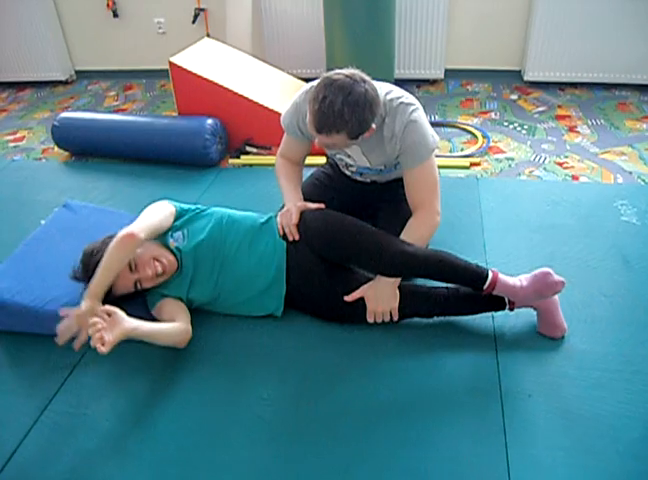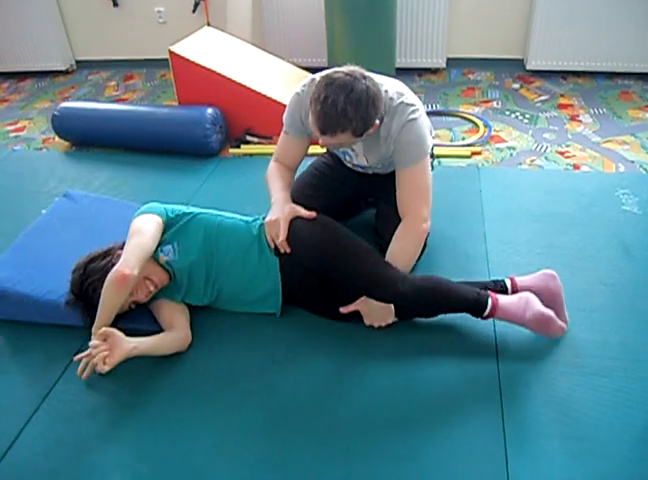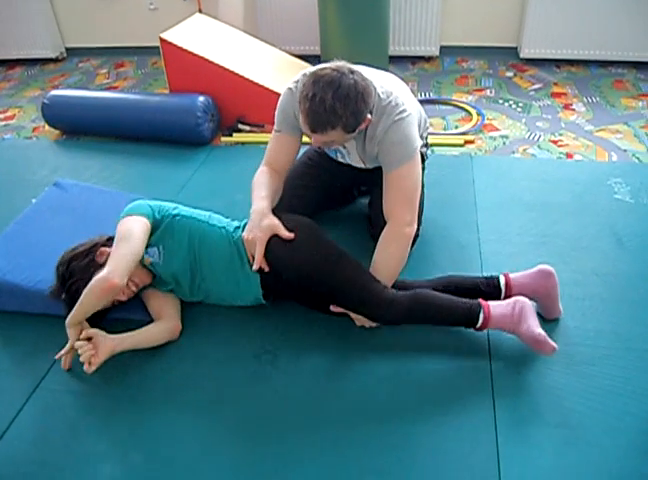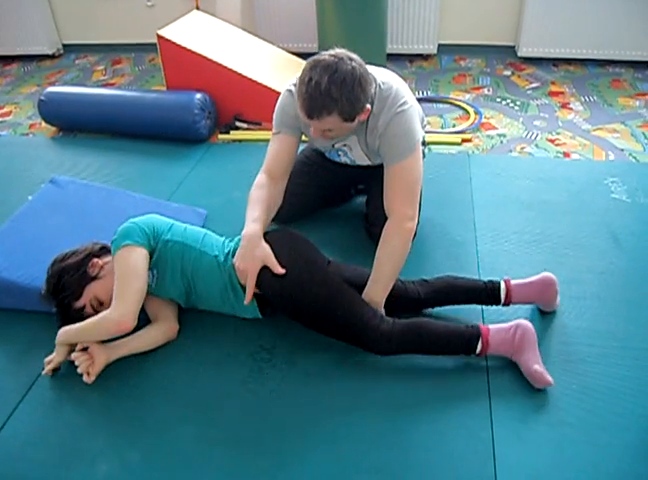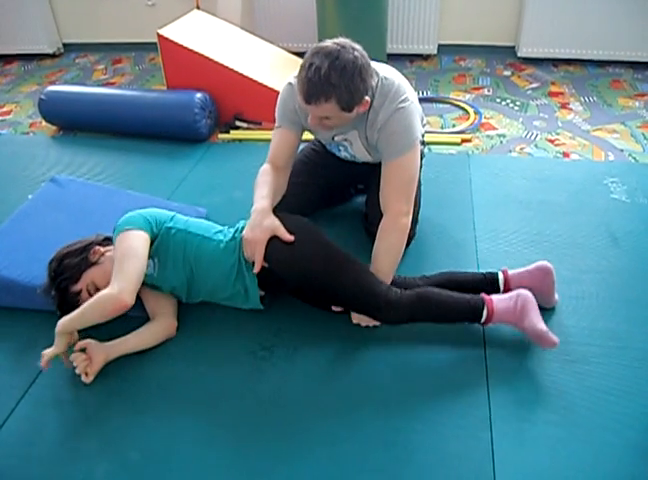
dt=0.4s
person 1, frame 1
left shoulder: (167, 213)
right shoulder: (162, 295)
left elbow: (128, 235)
right elbow: (180, 333)
left wrist: (87, 302)
right wrist: (124, 326)
left hip: (297, 241)
right hip: (298, 294)
left knee: (401, 258)
right knee: (413, 303)
left ankle: (510, 285)
right ankle: (518, 303)
person 1, frame 2
left shoulder: (151, 217)
right shoulder: (164, 295)
left elbow: (123, 272)
right elbow: (180, 336)
left wrist: (99, 329)
right wrist: (125, 346)
left hip: (291, 245)
right hip: (291, 292)
left knee: (397, 290)
right knee: (411, 309)
left ankle: (509, 302)
right ankle: (525, 287)
person 1, frame 3
left shoulder: (136, 215)
right shoulder: (152, 283)
left elbow: (109, 277)
right elbow: (169, 326)
left wrist: (75, 321)
right wrist: (109, 342)
left hip: (278, 249)
right hip: (276, 287)
left knee: (385, 306)
right knee: (400, 293)
left ankle: (503, 312)
right ankle: (519, 284)
person 1, frame 4
left shoulder: (130, 235)
right shoulder: (145, 281)
left elbow: (122, 319)
right elbow: (167, 326)
left wrist: (67, 335)
right wrist: (105, 352)
left hip: (272, 264)
right hip: (270, 286)
left knee: (380, 333)
right knee: (407, 297)
left ankle: (503, 338)
right ankle: (518, 289)
person 1, frame 5
left shoulder: (133, 225)
right shoulder: (148, 278)
left elbow: (119, 299)
right elbow: (166, 323)
left wrist: (67, 326)
right wrist: (104, 351)
left hip: (275, 251)
right hip: (269, 285)
left knee: (387, 302)
right knee: (402, 290)
left ankle: (508, 305)
right ankle: (512, 279)
person 2, frame 1
left shoulder: (406, 121)
right shoulder: (306, 103)
left elbow: (428, 212)
right elbow: (287, 158)
left wrist: (387, 281)
right wrist: (293, 201)
left hip: (397, 180)
right hip: (343, 174)
right knee: (286, 231)
left ankle: (376, 217)
right ankle: (360, 214)
person 2, frame 2
left shoulder: (406, 119)
right shoulder: (305, 97)
left elbow: (417, 220)
right elbow: (281, 163)
right wrist: (280, 203)
left hip: (397, 170)
right hip: (344, 163)
left knee: (402, 253)
right knee: (285, 226)
left ankle: (378, 203)
right ankle: (363, 200)
person 2, frame 3
left shoulder: (395, 118)
right shoulder: (296, 94)
left elbow: (403, 225)
right elbow: (272, 167)
right wrist: (260, 211)
left hip: (398, 154)
right hip: (336, 157)
left knee: (398, 238)
right knee: (281, 209)
left ankle: (371, 191)
right ankle: (357, 188)
person 2, frame 4
left shoulder: (396, 112)
right shoulder: (294, 99)
left elbow: (403, 219)
right elbow: (271, 176)
left wrist: (372, 300)
right wrist: (252, 233)
left hip: (391, 159)
right hip: (331, 155)
left knee: (385, 233)
right knee: (279, 209)
left ankle: (370, 191)
right ankle: (353, 187)
person 2, frame 5
left shoulder: (397, 107)
right shoulder: (296, 92)
left elbow: (399, 215)
right elbow: (275, 165)
right wrist: (261, 210)
left hip: (390, 159)
right hip: (333, 153)
left knee: (387, 234)
right knee: (280, 207)
left ankle: (369, 191)
right ankle: (352, 188)
